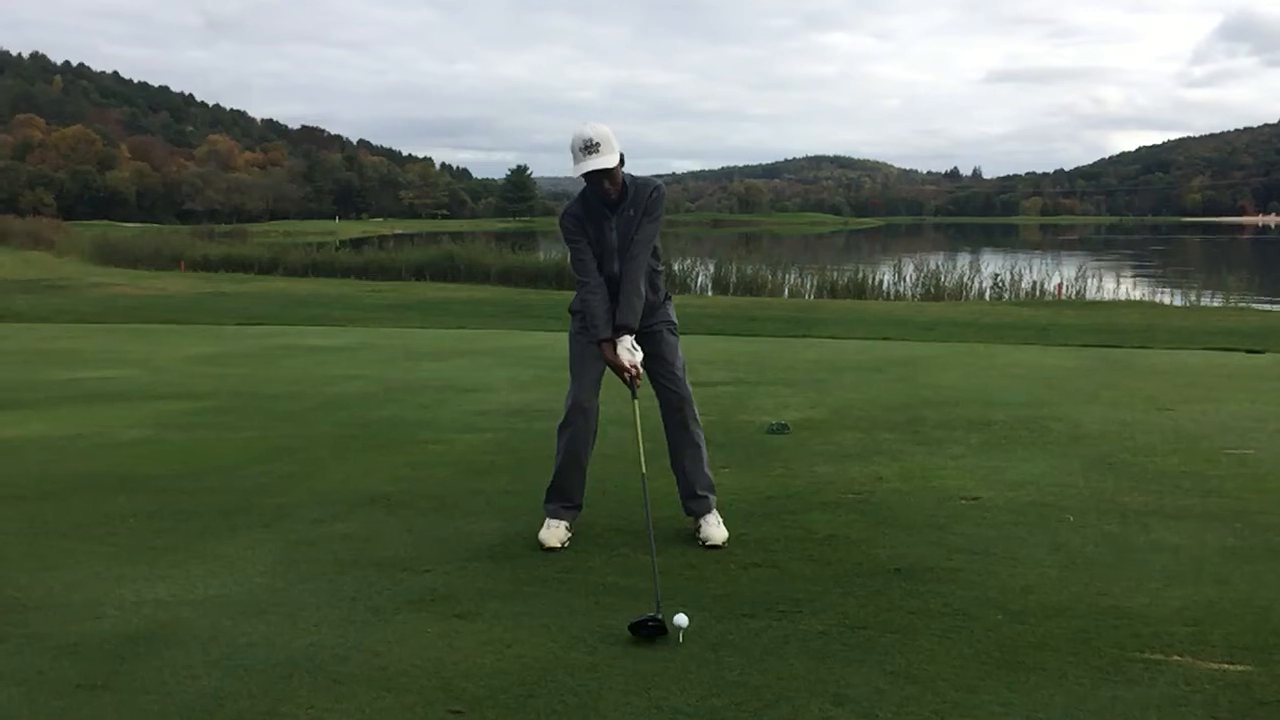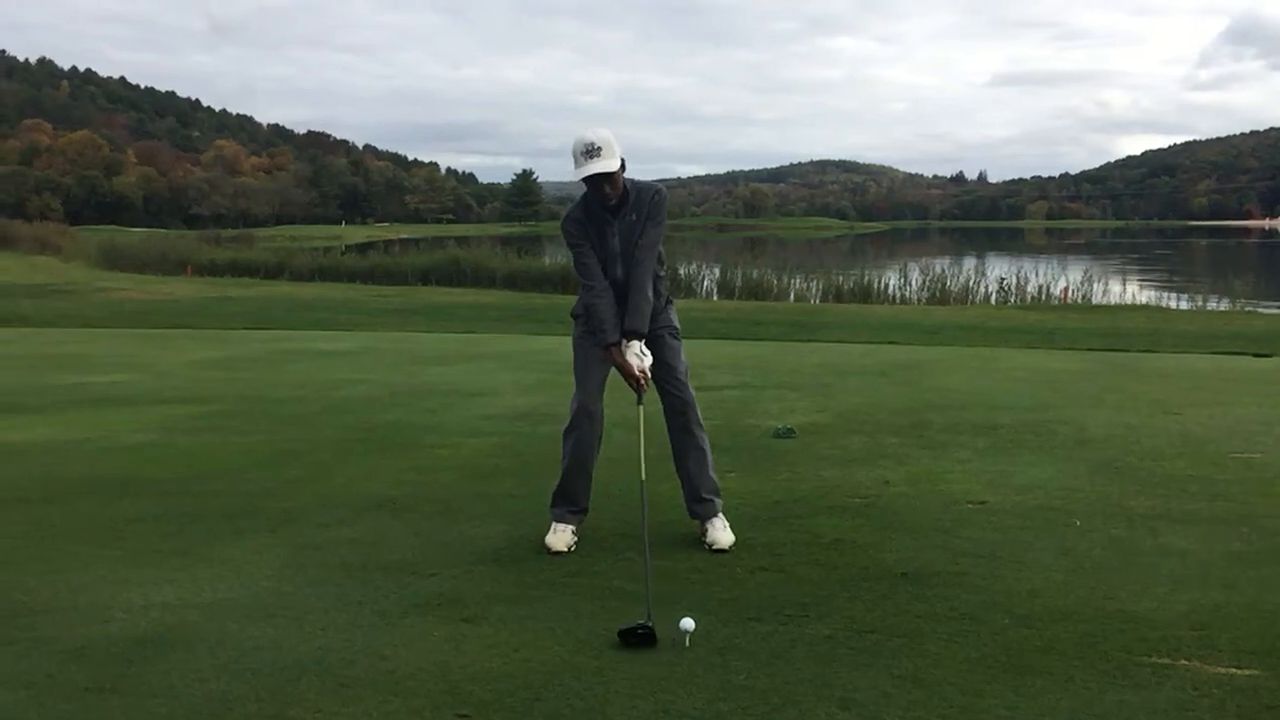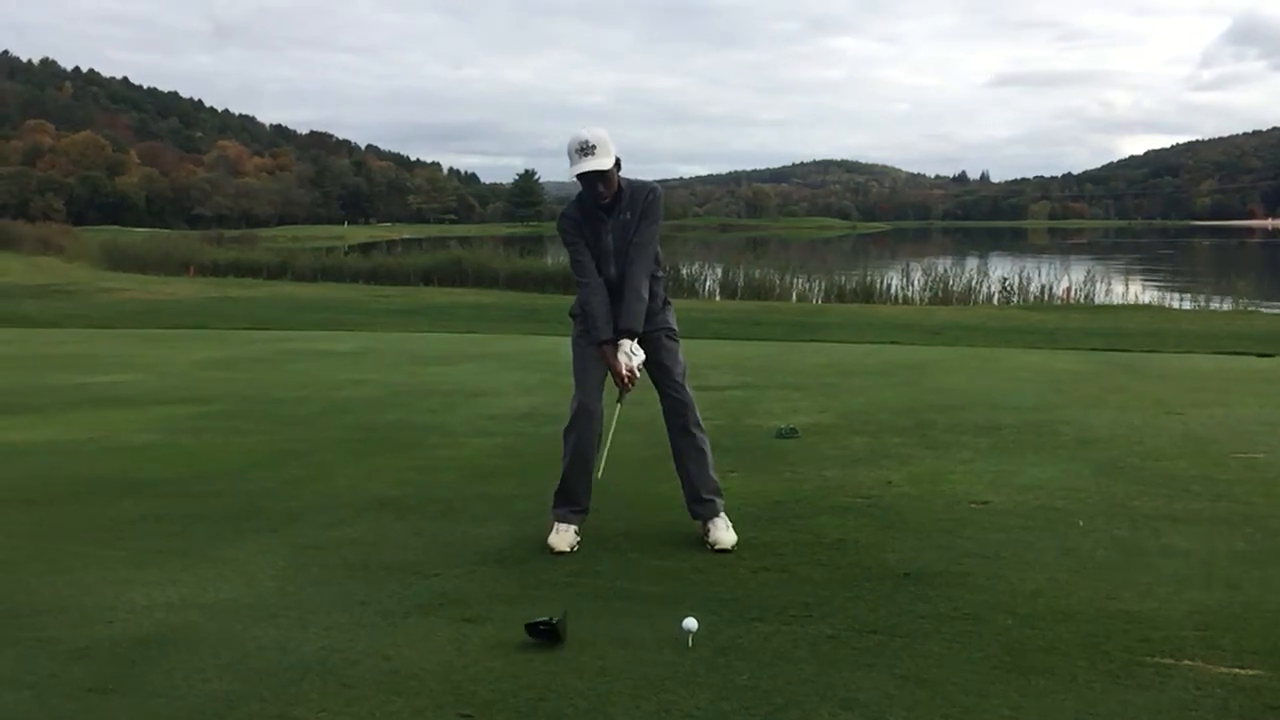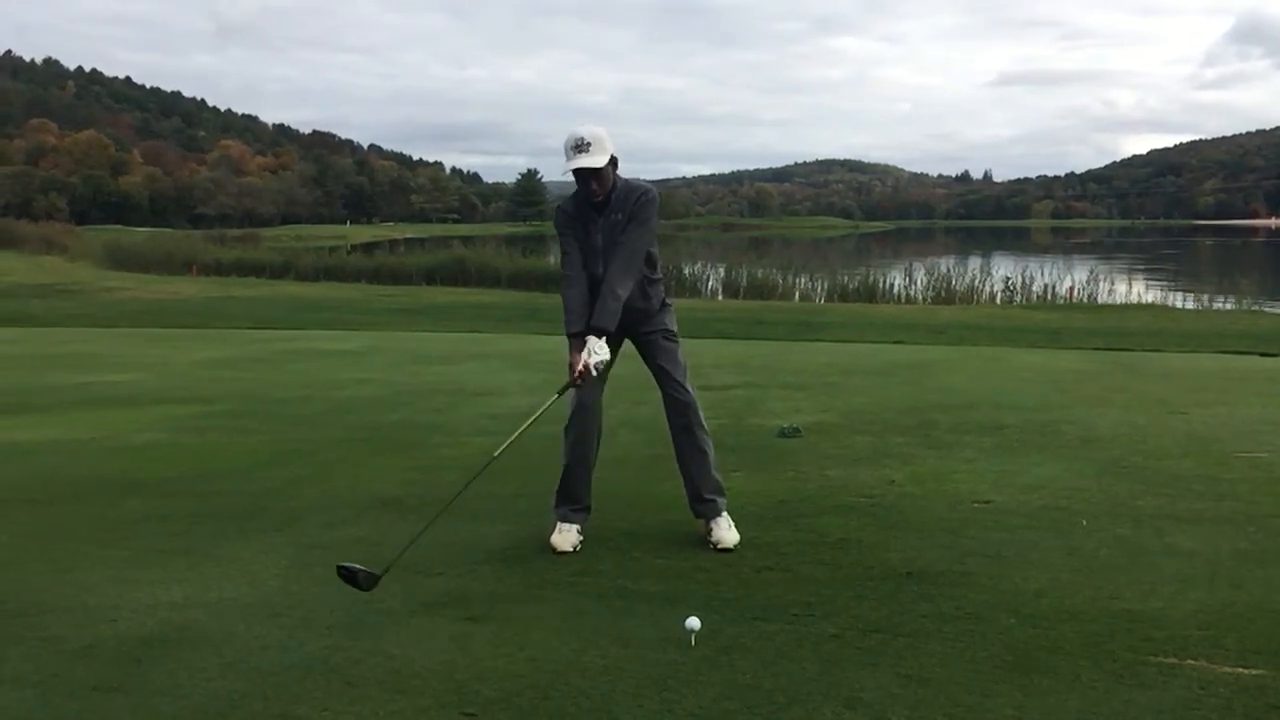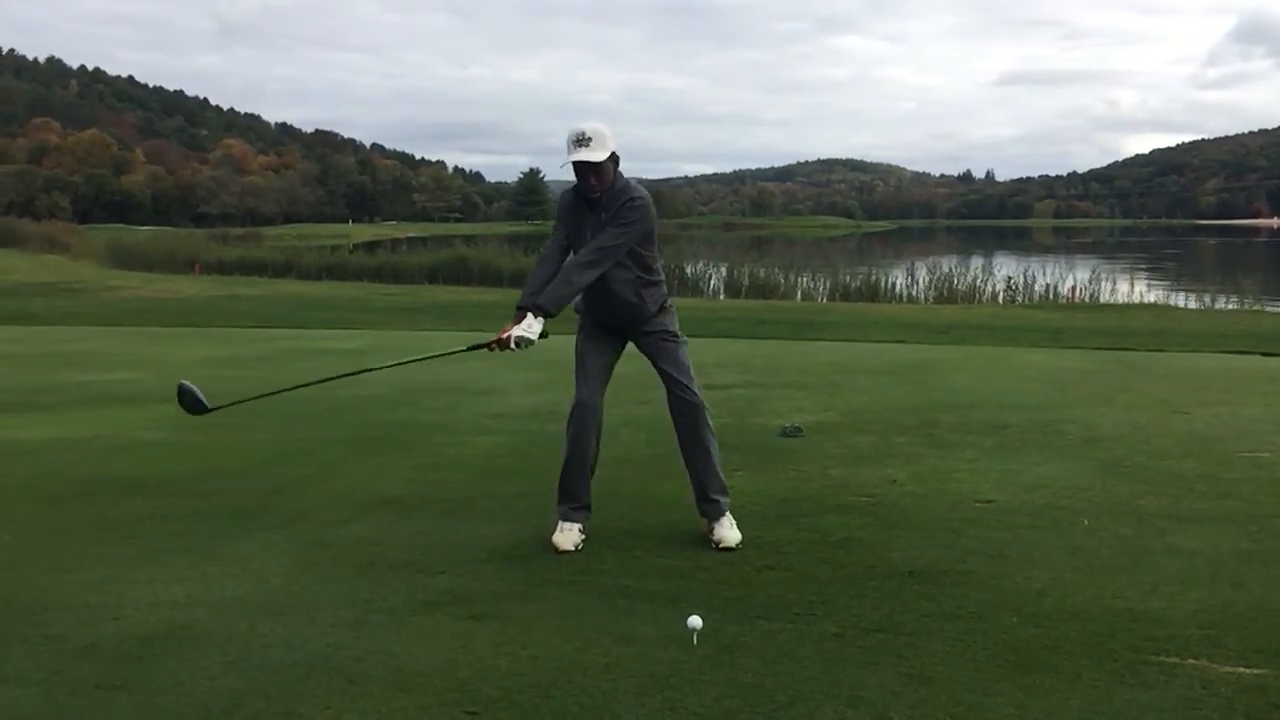
dt=1s
person 1, frame 1
left shoulder: (651, 193)
right shoulder: (574, 216)
left elbow: (637, 265)
right elbow: (590, 281)
left wrist: (627, 335)
right wrist: (606, 346)
left hip: (649, 308)
right hip: (594, 313)
left knee: (679, 400)
right knee: (580, 404)
left ankle: (703, 507)
right ankle: (560, 510)
person 1, frame 2
left shoulder: (652, 197)
right shoulder: (575, 220)
left elbow: (643, 269)
right elbow: (595, 286)
left wrist: (635, 341)
right wrist: (615, 352)
left hip: (652, 312)
right hip: (597, 317)
left knee: (682, 403)
right knee: (586, 406)
left ankle: (709, 511)
right ankle: (566, 514)
person 1, frame 3
left shoulder: (647, 196)
right shoulder: (571, 218)
left elbow: (639, 268)
right elbow: (589, 283)
left wrist: (629, 339)
right wrist: (608, 350)
left hip: (649, 310)
right hip: (594, 316)
left knee: (680, 402)
right knee: (585, 406)
left ankle: (710, 510)
right ankle: (568, 514)
person 1, frame 4
left shoulder: (642, 198)
right shoulder: (567, 212)
left elbow: (624, 268)
right elbow: (573, 276)
left wrist: (599, 336)
right wrist: (577, 342)
left hip: (647, 311)
right hip: (591, 315)
left knee: (682, 400)
right knee: (584, 405)
left ankle: (713, 509)
right ankle: (570, 514)
person 1, frame 5
left shoulder: (636, 203)
right shoulder: (570, 202)
left elbow: (589, 262)
right elbow: (551, 258)
left wrist: (539, 316)
right wrist: (521, 314)
left hip: (650, 313)
right hip: (598, 317)
left knee: (688, 400)
right knee: (585, 405)
left ankle: (717, 510)
right ankle: (572, 514)
